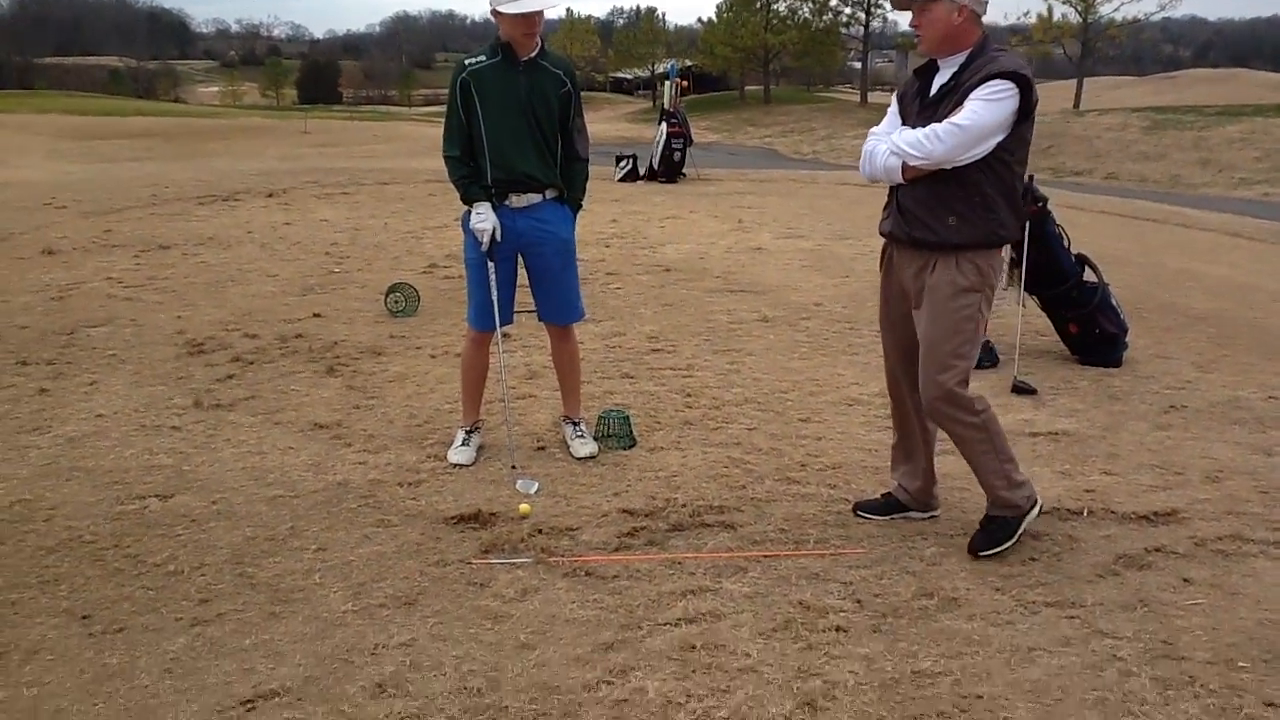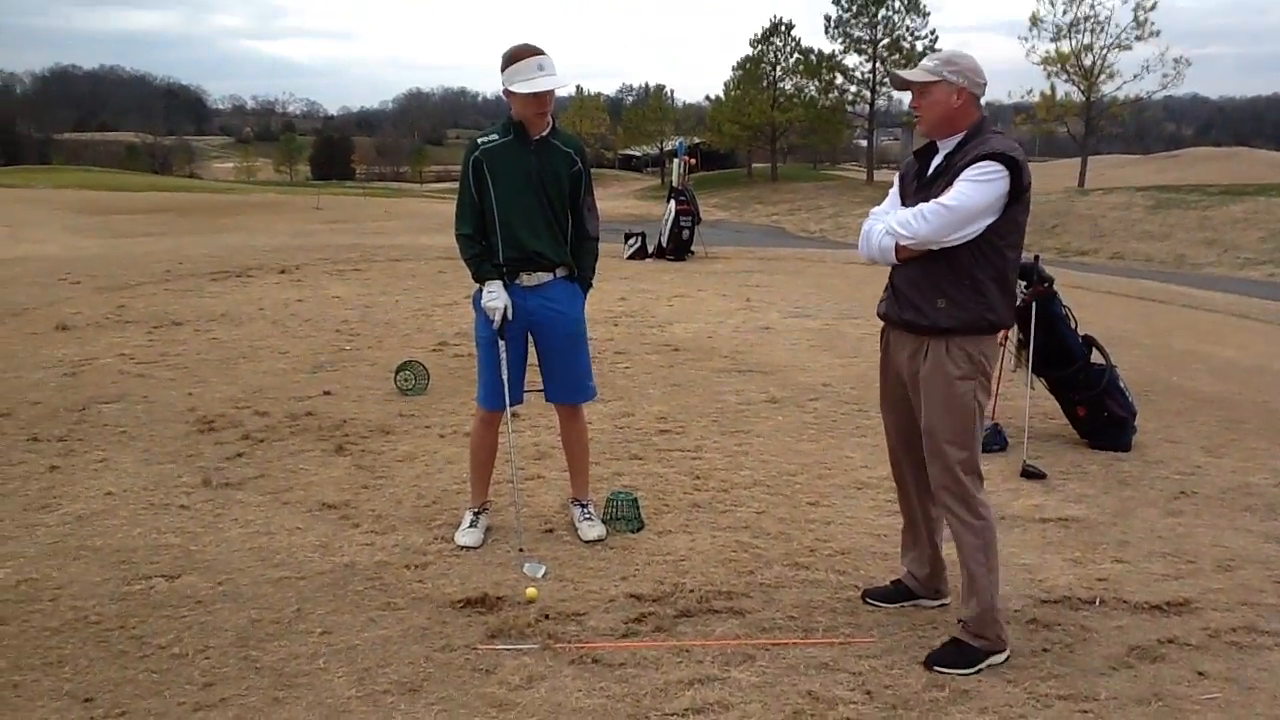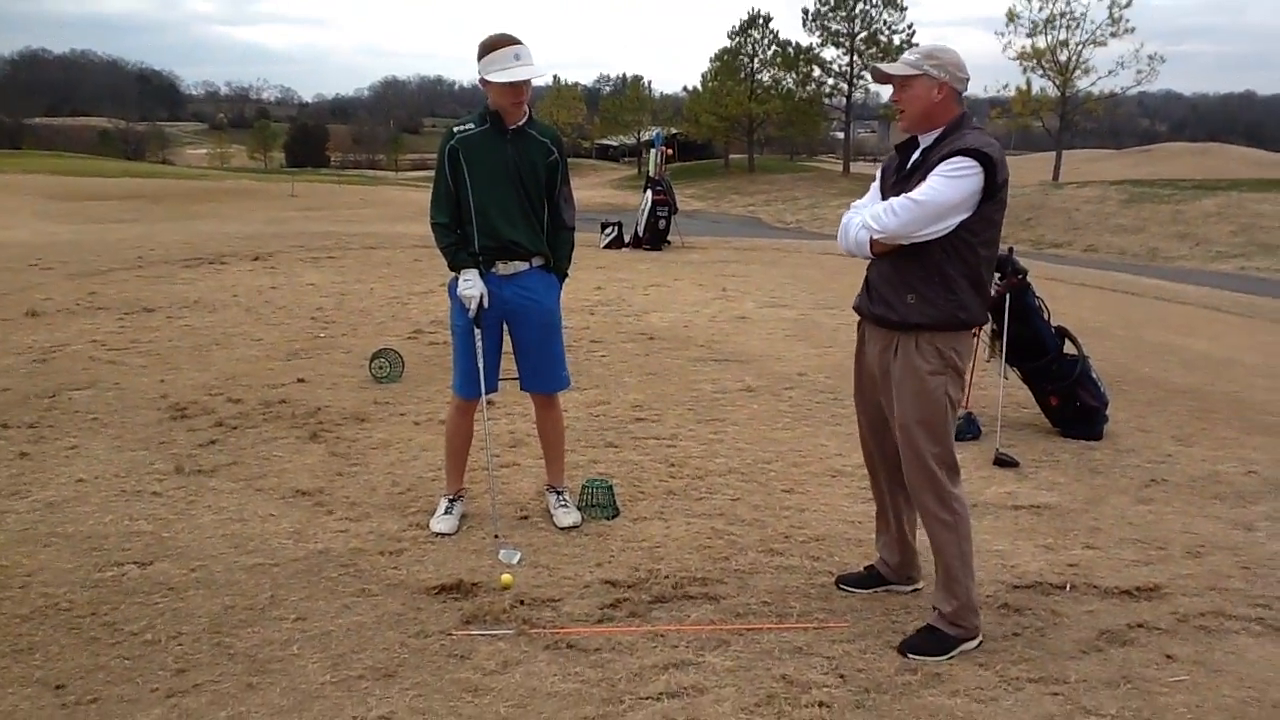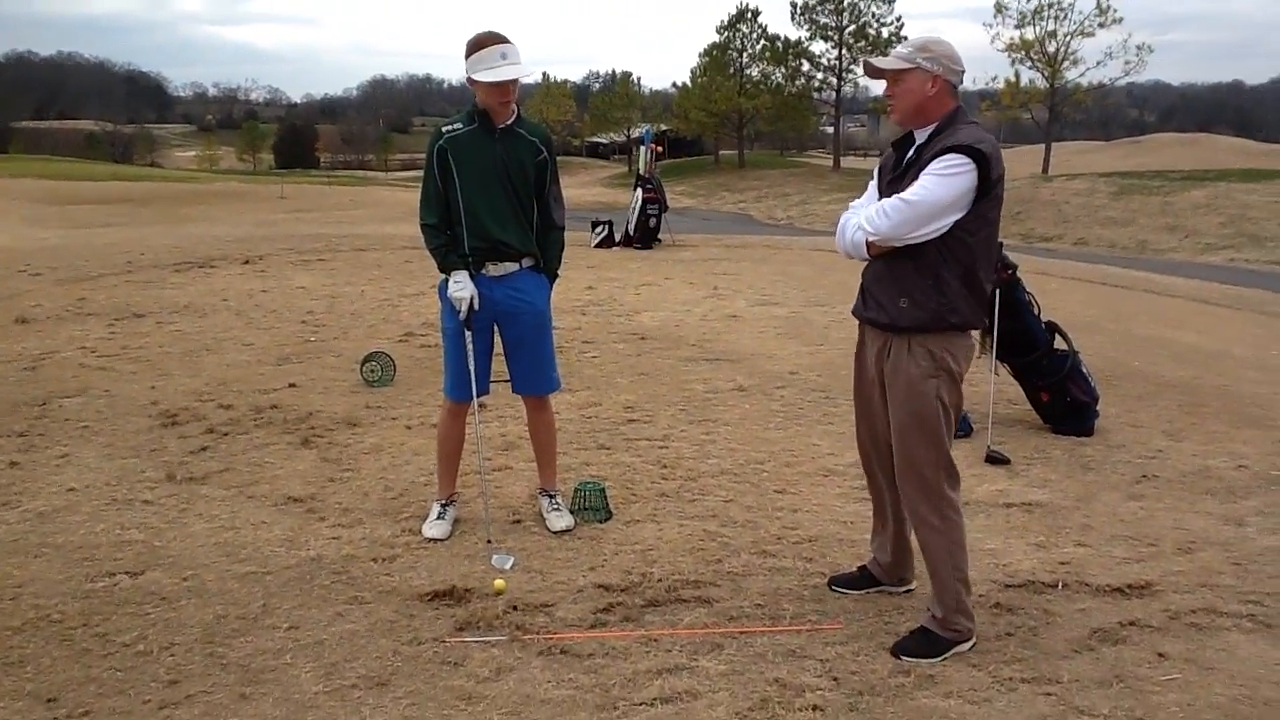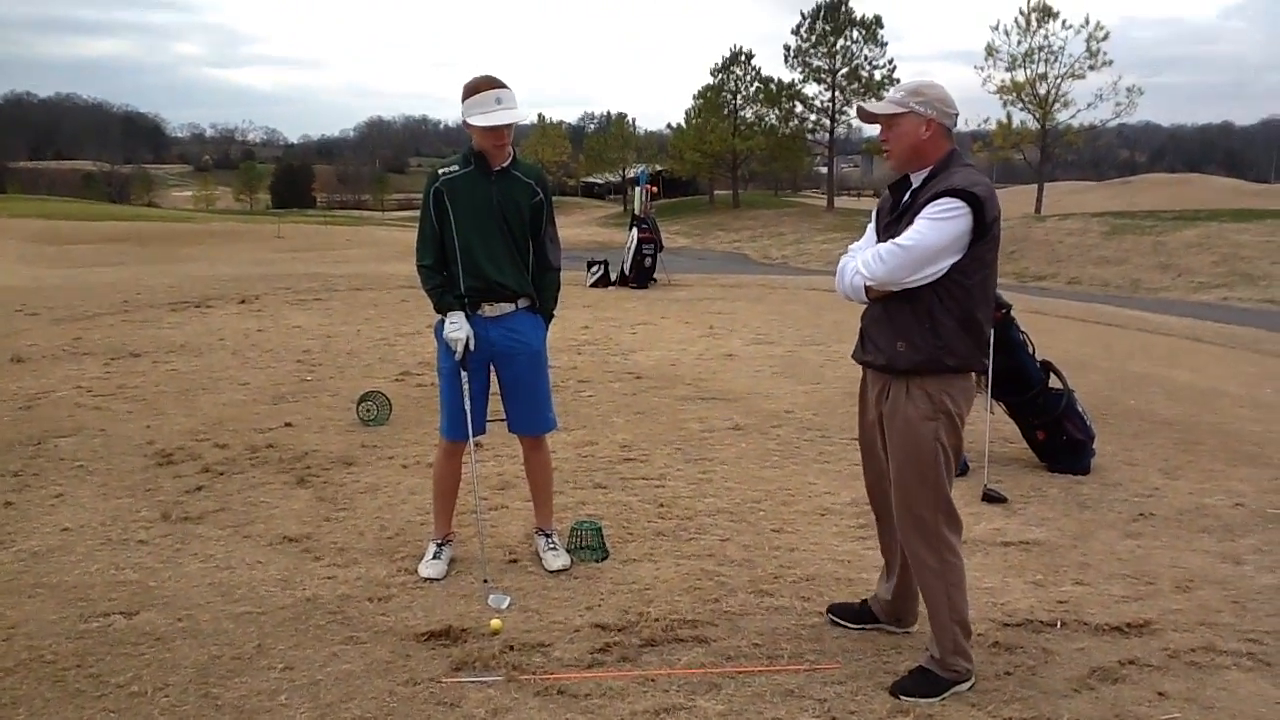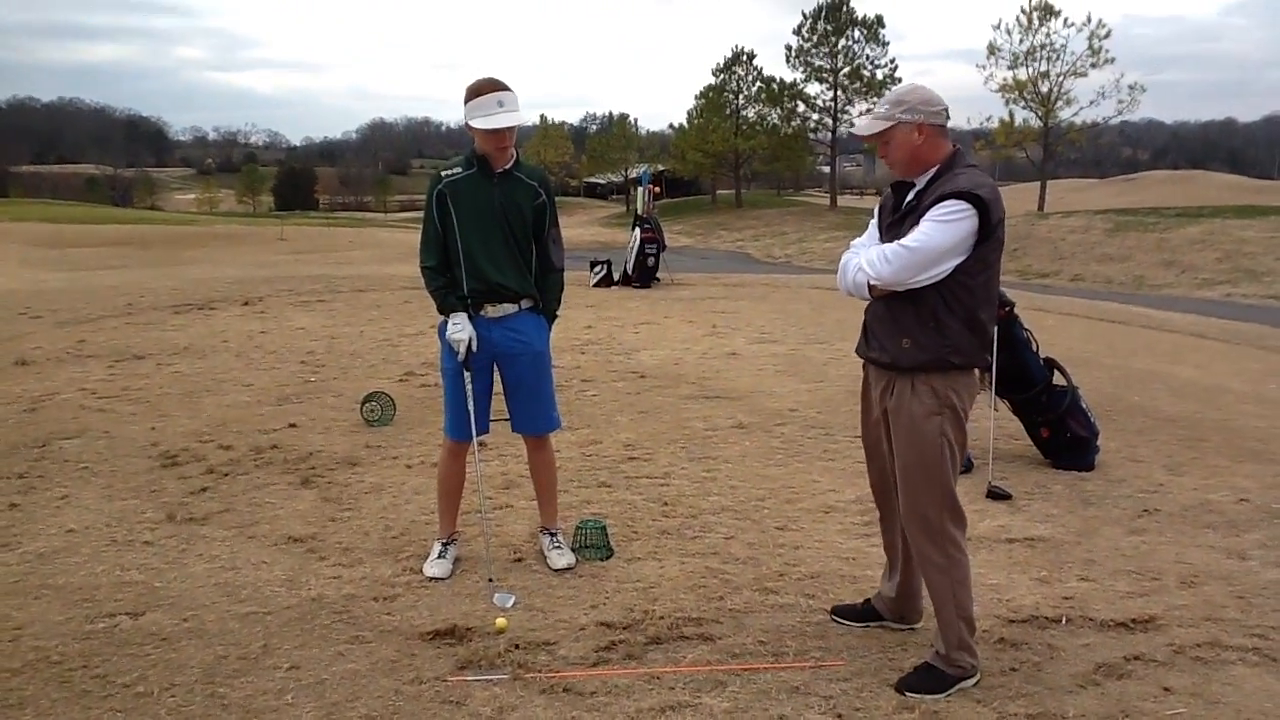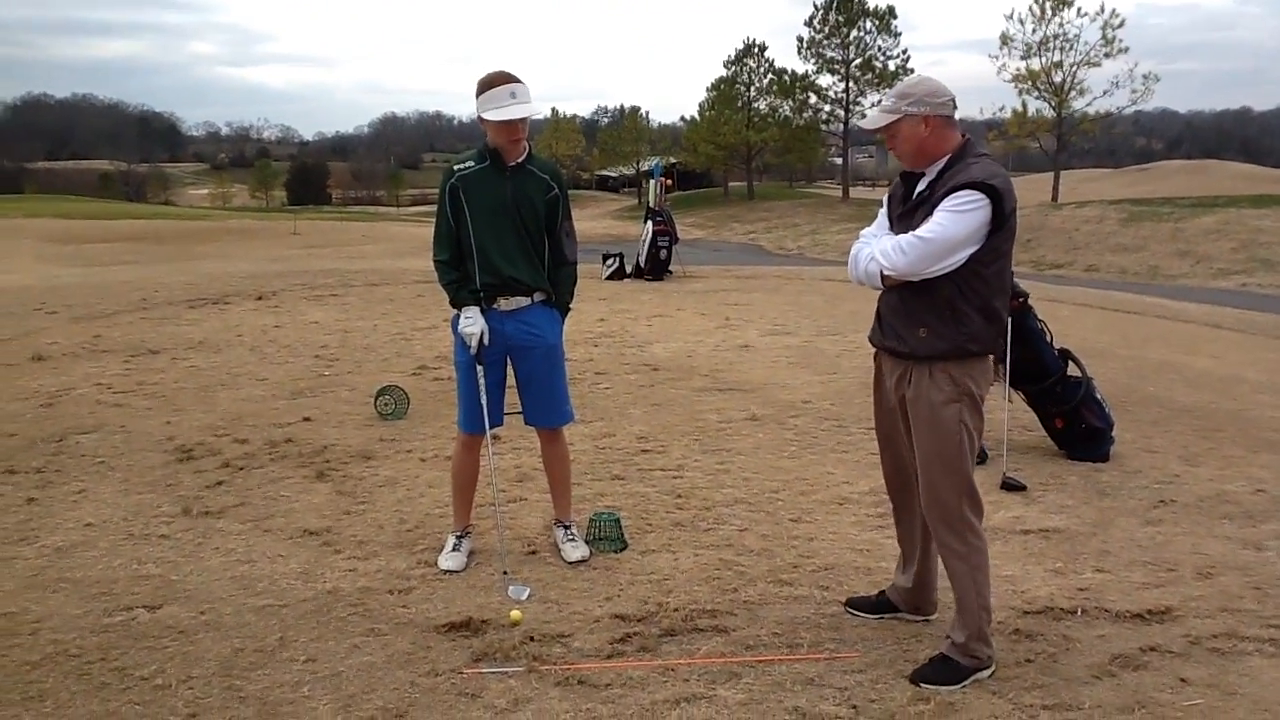
dt=0.2s
person 1, frame 1
left shoulder: (1001, 80)
right shoulder: (917, 84)
left elbow: (938, 146)
right elbow: (872, 159)
left wrist: (903, 148)
right wrist: (917, 160)
left hip: (962, 259)
right hip: (902, 249)
left knee: (944, 387)
right knee: (905, 381)
left ankle: (1013, 497)
right ankle: (914, 490)
person 1, frame 2
left shoulder: (996, 162)
right shoulder: (919, 165)
left elbow: (924, 227)
right elbow: (871, 239)
left wrist: (899, 231)
right wrist: (910, 240)
left hip: (958, 343)
right hip: (902, 332)
left knee: (953, 478)
right knee: (910, 464)
left ankle: (984, 631)
right ankle: (922, 577)
person 1, frame 3
left shoulder: (972, 157)
right shoulder: (902, 158)
left elbow: (895, 222)
right elbow: (852, 232)
left wrist: (879, 225)
right wrist: (885, 236)
left hip: (932, 338)
right hip: (879, 326)
left knee: (929, 472)
right knee: (884, 456)
left ankle: (959, 617)
right ankle: (896, 564)
person 1, frame 4
left shoulder: (966, 153)
right shoulder: (901, 153)
left elbow: (885, 225)
right elbow: (849, 233)
left wrist: (874, 228)
right wrist: (882, 237)
left hip: (930, 340)
right hip: (879, 328)
left knee: (925, 476)
right knee: (881, 459)
left ankle: (953, 621)
right ankle: (889, 565)
person 1, frame 5
left shoulder: (962, 195)
right shoulder: (899, 195)
left elbow: (881, 269)
right elbow: (849, 275)
left wrist: (872, 270)
right wrist: (880, 281)
left hip: (930, 381)
right hip: (882, 368)
left knee: (925, 517)
right knee: (889, 502)
left ankle: (952, 661)
right ankle: (892, 605)
person 1, frame 6
left shoulder: (966, 197)
right shoulder: (900, 195)
left elbow: (887, 268)
right elbow: (851, 271)
left wrist: (876, 267)
right wrist: (883, 276)
left hip: (934, 378)
right hip: (883, 365)
left knee: (931, 512)
right knee: (893, 497)
left ankle: (957, 656)
right ankle: (897, 601)
person 1, frame 7
left shoulder: (978, 187)
right shoulder: (908, 186)
left elbow: (904, 258)
right elbow: (861, 260)
left wrist: (886, 256)
right wrist: (897, 265)
left hip: (948, 367)
right hip: (894, 354)
left knee: (949, 501)
right knee: (906, 485)
left ankle: (972, 646)
right ankle: (911, 591)
person 2, frame 1
left shoulder: (559, 73)
right shoulder: (470, 74)
left elbow: (575, 149)
right elbow: (455, 149)
left wrist: (569, 208)
right wrist: (477, 203)
left hip: (548, 212)
right hip: (491, 214)
left knee: (562, 324)
right knee: (480, 328)
left ankle: (573, 420)
right ankle: (469, 426)
person 2, frame 2
left shoulder: (571, 152)
right shoulder: (483, 152)
left elbow: (586, 227)
right elbow: (468, 228)
left wrist: (580, 285)
right wrist: (490, 282)
left hip: (559, 291)
right hip: (502, 292)
left knee: (571, 403)
right knee: (490, 407)
left ankle: (581, 502)
right ankle: (477, 508)
person 2, frame 3
left shoulder: (547, 142)
right shoulder: (459, 141)
left elbow: (562, 218)
right elbow: (443, 217)
left wrist: (555, 276)
right wrist: (465, 270)
left hip: (534, 280)
right hip: (478, 281)
left knee: (546, 392)
right knee: (466, 396)
left ankle: (556, 490)
right ankle: (452, 495)
person 2, frame 4
left shoulder: (536, 141)
right shoulder: (448, 141)
left elbow: (552, 217)
right elbow: (433, 218)
left wrist: (545, 277)
right wrist: (455, 272)
left hip: (524, 282)
right hip: (467, 283)
left knee: (538, 395)
right knee: (457, 399)
left ankle: (549, 493)
right ankle: (445, 500)
person 2, frame 5
left shoulder: (532, 182)
right shoulder: (444, 183)
left elbow: (548, 258)
right elbow: (429, 259)
left wrist: (540, 317)
right wrist: (451, 312)
left hip: (520, 322)
right hip: (463, 322)
left knee: (534, 433)
right knee: (453, 438)
left ankle: (546, 533)
right ankle: (441, 539)
person 2, frame 6
left shoulder: (535, 184)
right shoulder: (447, 185)
left elbow: (551, 259)
right elbow: (432, 260)
left wrist: (543, 318)
right wrist: (453, 313)
left hip: (523, 322)
right hip: (466, 323)
left knee: (538, 433)
right knee: (457, 438)
left ankle: (550, 531)
right ankle: (445, 539)
person 2, frame 7
left shoulder: (547, 178)
right shoulder: (459, 178)
left elbow: (564, 253)
right elbow: (445, 253)
left wrist: (556, 312)
right wrist: (466, 308)
left hip: (536, 316)
right hip: (479, 318)
left knee: (551, 426)
right knee: (470, 432)
left ankle: (564, 524)
right ankle: (460, 532)
